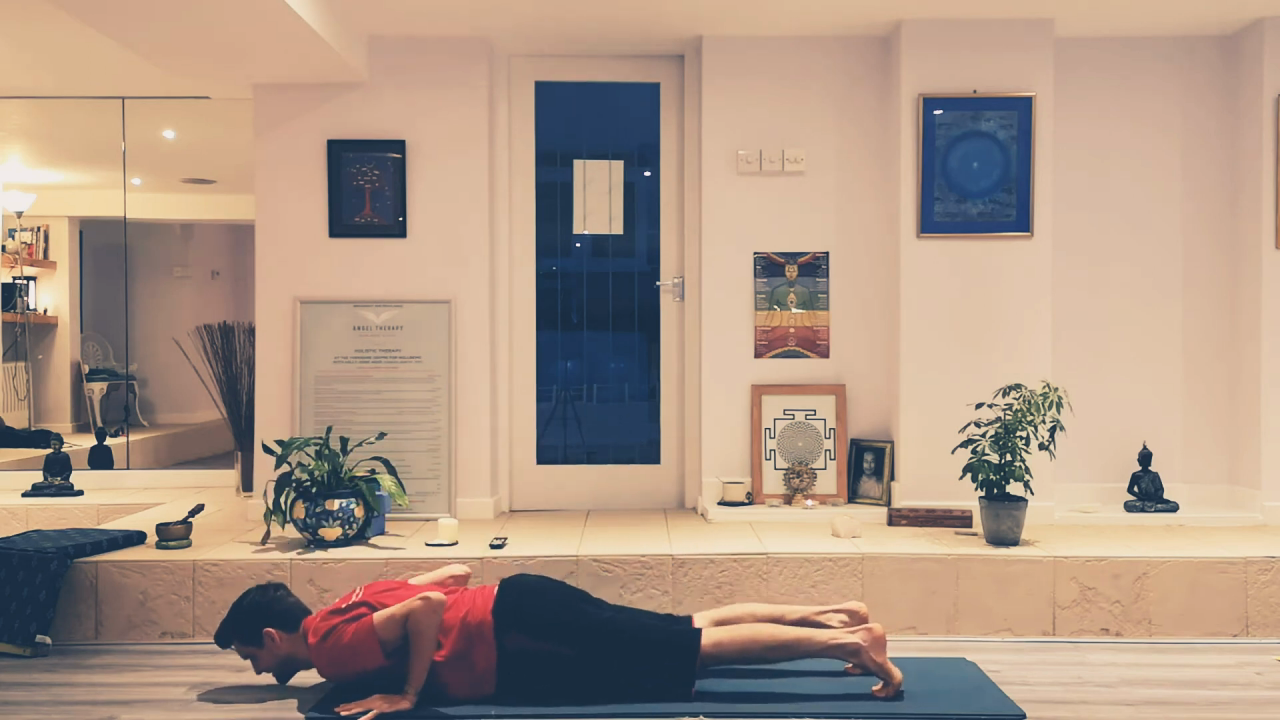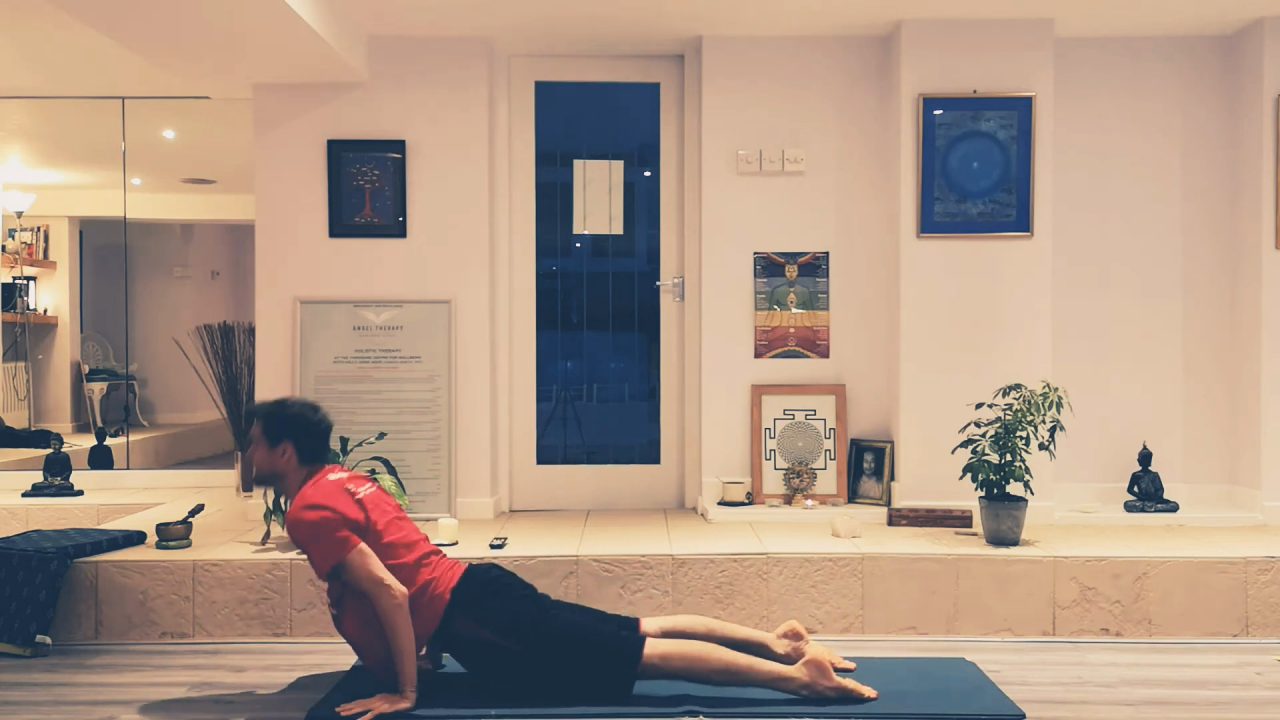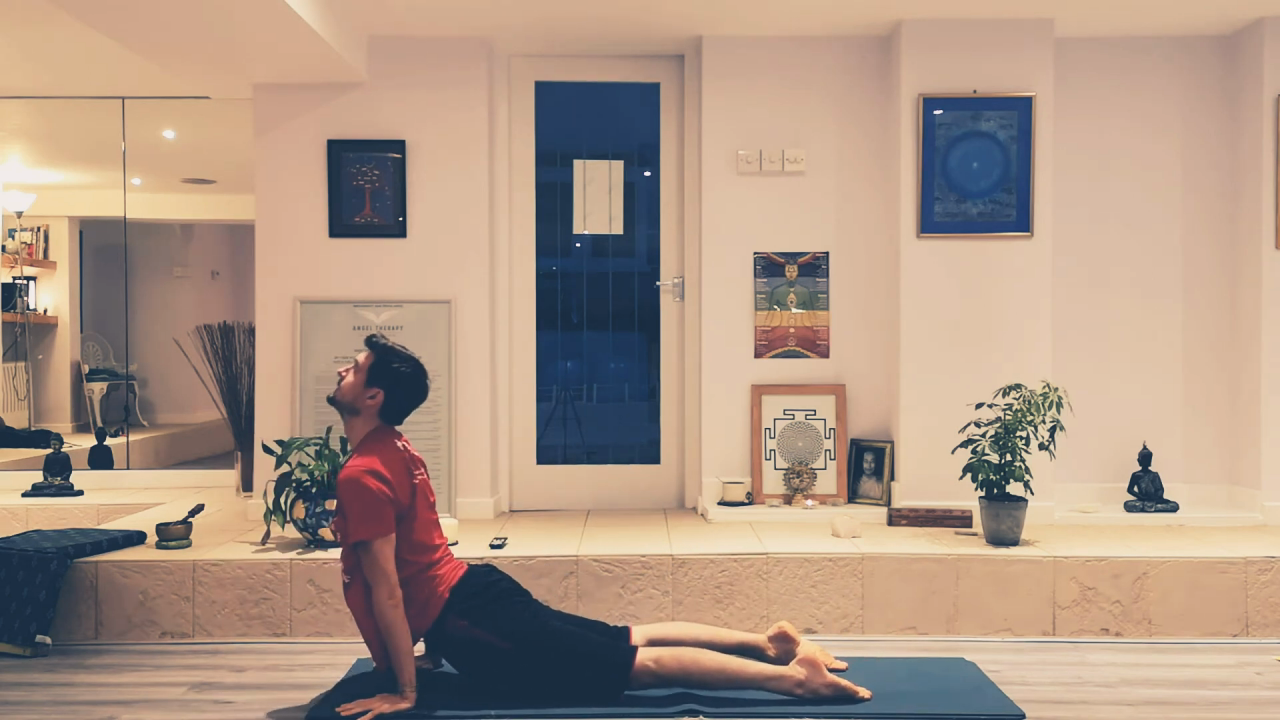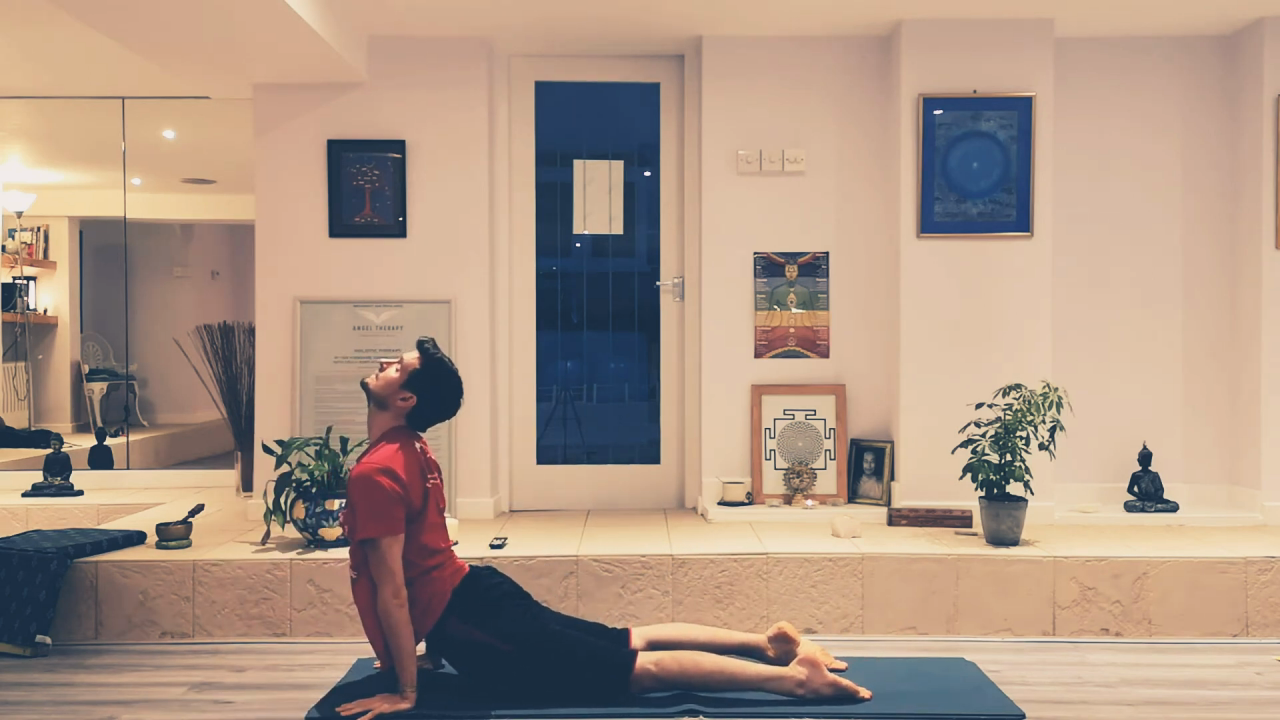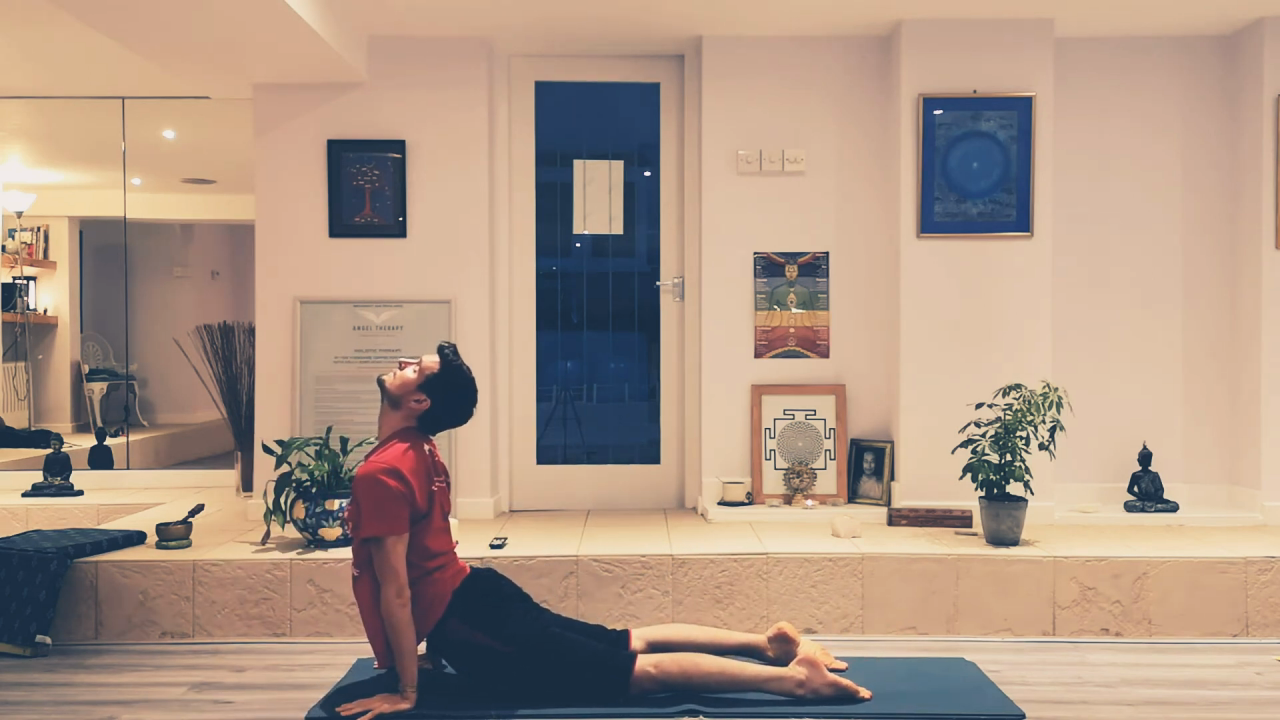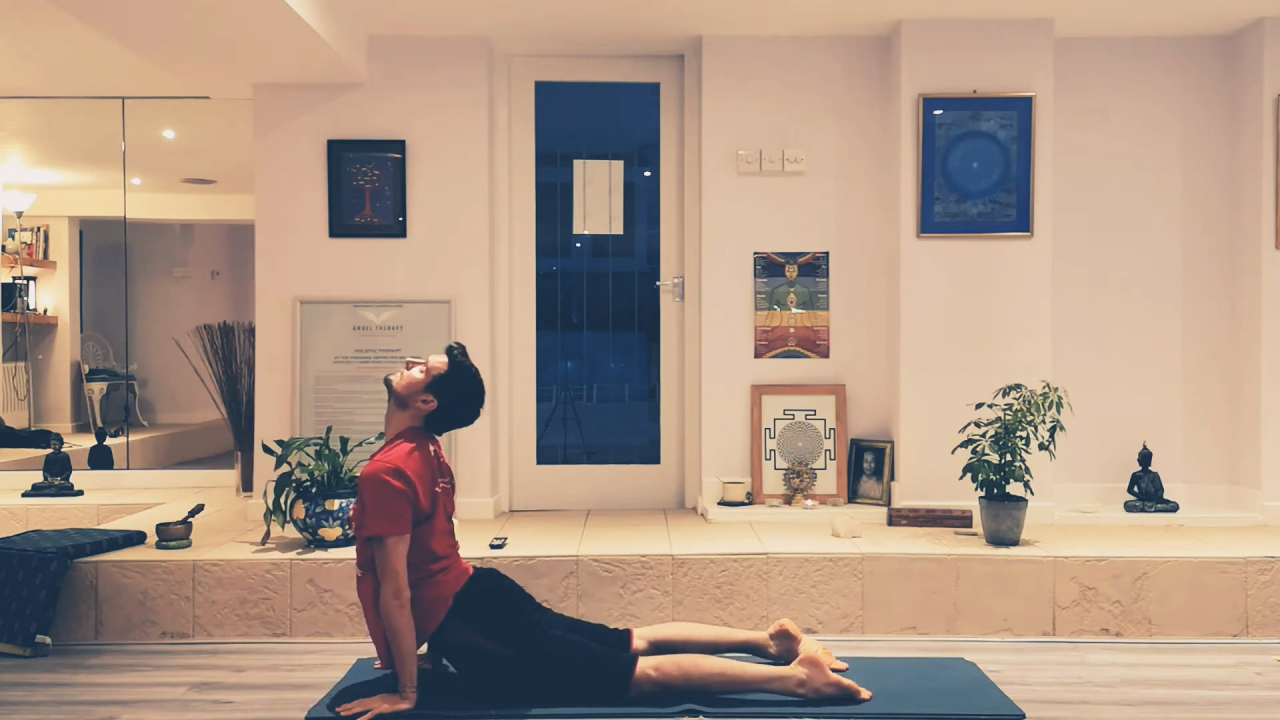
dt=0.5s
person 1, frame 1
left shoulder: (330, 647)
right shoulder: (347, 613)
left elbow: (427, 607)
right elbow: (454, 574)
left hip: (518, 633)
right hip: (517, 605)
left knee: (701, 641)
right knee: (698, 629)
left ankle: (850, 645)
right ankle: (834, 617)
person 1, frame 2
left shoulder: (310, 512)
right shoulder: (347, 482)
left elbow: (392, 594)
right wrist: (416, 653)
left hip: (475, 616)
right hip: (480, 587)
left knee: (642, 656)
right knee: (645, 633)
right ankle: (776, 643)
person 1, frame 3
left shoulder: (361, 474)
right shoulder: (395, 449)
left elbow: (386, 590)
right wrist: (432, 644)
left hip: (466, 619)
right hip: (472, 591)
left knee: (639, 665)
right knee: (632, 639)
right ankle: (765, 642)
person 1, frame 4
left shoulder: (374, 473)
right shoulder: (411, 451)
left elbow: (391, 590)
right wrist: (433, 647)
left hip: (466, 621)
right hip: (473, 595)
left knee: (637, 669)
right knee: (632, 641)
right ankle: (765, 643)
person 1, frame 5
left shoulder: (380, 473)
right shoulder: (420, 453)
left elbow: (394, 590)
right wrist: (433, 647)
left hip: (463, 624)
right hip: (473, 599)
left knee: (638, 671)
right knee: (632, 642)
right ankle: (765, 642)
person 1, frame 6
left shoulder: (385, 472)
right shoulder: (424, 453)
left elbow: (395, 590)
right wrist: (435, 647)
left hip: (467, 623)
right hip: (476, 598)
left knee: (639, 674)
right knee: (636, 641)
left ankle: (796, 676)
right ankle: (767, 640)
